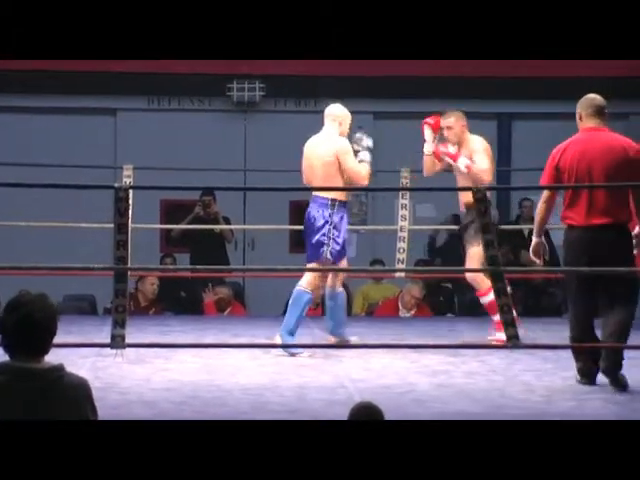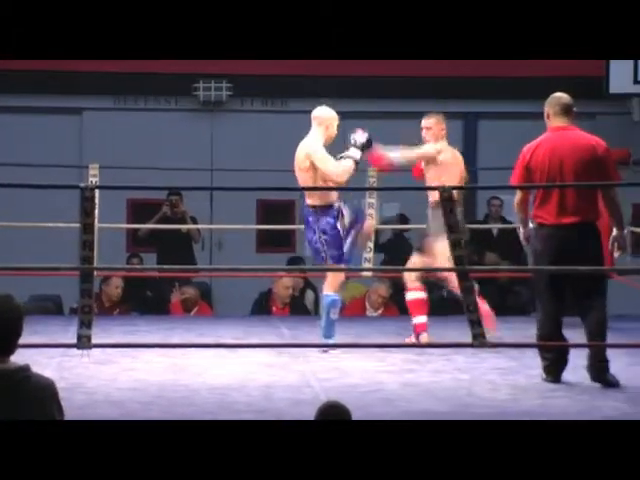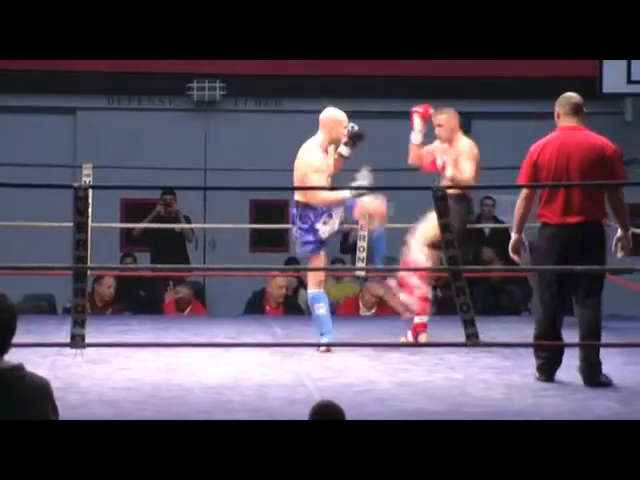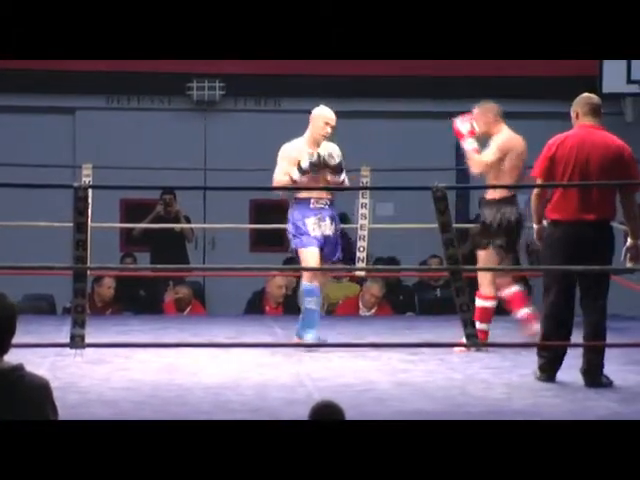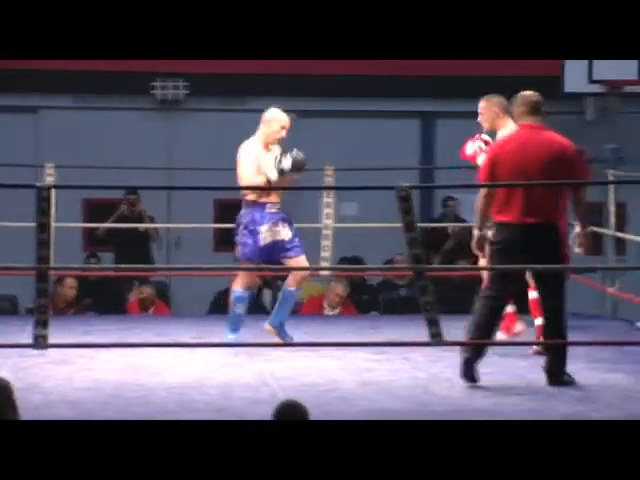
dt=0.4s
person 1, frame 1
left shoulder: (563, 151)
left elbow: (547, 199)
left wrist: (537, 235)
left hip: (578, 235)
right hip: (615, 234)
left knee: (580, 306)
left ankle: (586, 369)
right ankle: (612, 365)
person 1, frame 2
left shoulder: (532, 150)
right shoulder: (596, 146)
left elbow: (520, 199)
right elbow: (609, 194)
left wrist: (525, 227)
right wrist: (619, 229)
left hip: (547, 234)
right hip: (584, 233)
left knee: (550, 305)
right knee: (593, 302)
left ankle: (551, 368)
right ankle: (599, 368)
person 1, frame 3
left shoulder: (540, 148)
right shoulder: (604, 147)
left elbow: (526, 195)
right elbow: (615, 195)
left wrist: (516, 233)
right wrist: (624, 230)
left hip: (552, 233)
right hip: (589, 233)
left knee: (550, 304)
right knee: (589, 303)
left ankle: (545, 367)
right ankle: (591, 370)
person 1, frame 4
left shoulder: (557, 144)
left elbow: (538, 191)
left wrist: (538, 224)
left hip: (560, 230)
right hip: (598, 232)
left knee: (555, 301)
right knee: (594, 304)
left ankle: (547, 366)
right ankle: (593, 372)
person 1, frame 5
left shoulder: (500, 147)
right shoulder: (563, 148)
left elbow: (486, 195)
right elbow: (577, 194)
left wrist: (479, 230)
right wrist: (583, 227)
left hip: (508, 232)
right hip: (546, 233)
left knee: (492, 297)
right knee: (553, 303)
left ankle: (471, 356)
right ankle: (556, 371)
person 2, frame 1
left shoulder: (477, 144)
right shoulder: (453, 149)
left elbow: (485, 177)
right elbow: (428, 171)
left wrist: (458, 159)
right wrist: (429, 140)
left hip: (481, 214)
right hip: (467, 215)
left knee: (473, 273)
right knee: (480, 274)
left ankle: (505, 326)
person 2, frame 2
left shoulder: (437, 148)
right shoulder: (454, 156)
left elbow: (411, 154)
left wrist: (386, 157)
right wrist: (426, 175)
left hip: (443, 216)
right hip: (440, 219)
left knee: (446, 270)
right knee: (410, 275)
left ankle: (482, 313)
right ankle: (420, 332)
person 2, frame 3
left shoulder: (466, 147)
right shoulder: (442, 145)
left elbow: (467, 179)
right elbow: (414, 160)
left wrist: (446, 169)
right wrist: (417, 129)
left hip: (455, 207)
left knee: (416, 241)
right knee: (423, 270)
left ankle: (409, 295)
right ankle: (418, 331)
person 2, frame 4
left shoulder: (501, 140)
right shoulder: (517, 141)
left elbow: (477, 167)
right elbow: (482, 166)
left wrist: (467, 140)
right wrist: (471, 140)
left hip: (497, 212)
right hip: (509, 211)
left knee: (485, 278)
right knee: (502, 277)
left ankle: (478, 336)
right ankle: (531, 323)
person 2, frame 5
left shoulder: (506, 135)
left wrist: (480, 157)
right wrist: (485, 152)
left knee: (487, 266)
right knee: (528, 273)
left ankle: (509, 325)
right ankle: (544, 334)
person 3, frame 1
left shoulder: (310, 144)
right shoulder: (339, 144)
right elbow: (361, 179)
right wrist: (364, 153)
left hip: (318, 208)
right hip: (331, 212)
left knee: (338, 269)
right knee: (314, 275)
left ankle: (337, 331)
right ankle: (286, 334)
person 3, frame 2
left shoulder: (308, 147)
right shoulder: (313, 149)
right elbow: (337, 177)
left wrist: (351, 155)
right wrist: (355, 150)
left hip: (330, 210)
right hip: (324, 216)
left knee: (366, 229)
right knee: (335, 278)
right ankle: (326, 339)
person 3, frame 3
left shoulder: (326, 146)
right shoulder: (312, 156)
right elbow: (317, 198)
left wrist: (343, 147)
right wrist: (351, 191)
left hip: (328, 207)
right hip: (308, 215)
left knee: (378, 209)
right knee: (316, 279)
right ankle: (326, 336)
person 3, frame 4
left shoulder: (332, 150)
right shoulder: (291, 149)
left elbow: (344, 186)
right elbow: (278, 185)
left wrist: (338, 174)
right wrist: (302, 169)
left hip: (327, 212)
right hip: (303, 212)
left knee: (319, 274)
right knee: (311, 267)
left ankle: (304, 331)
right ankle: (310, 329)
person 3, frame 5
left shoulder: (276, 150)
right shoulder: (249, 150)
right elbow: (247, 186)
left wrist: (289, 169)
right wrist: (277, 172)
left hip: (277, 216)
right hip: (255, 216)
left knee: (301, 269)
right knee: (247, 277)
left ankle: (277, 322)
right ankle: (233, 332)
